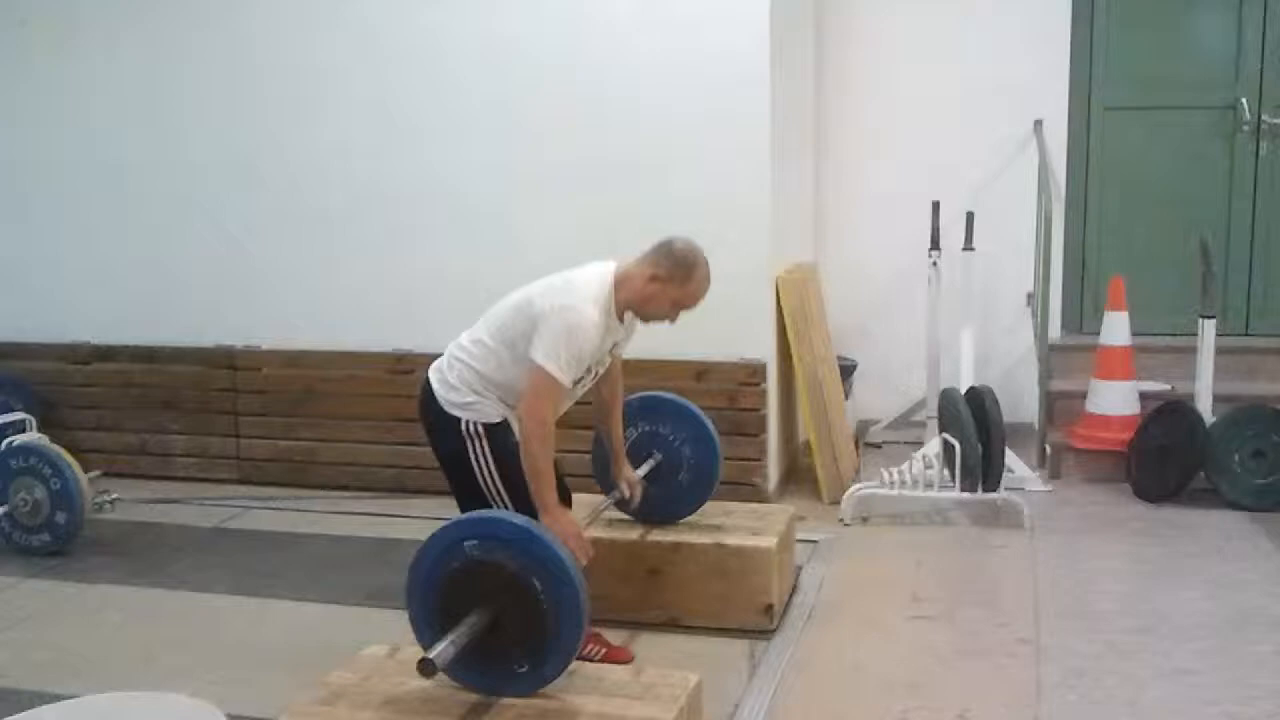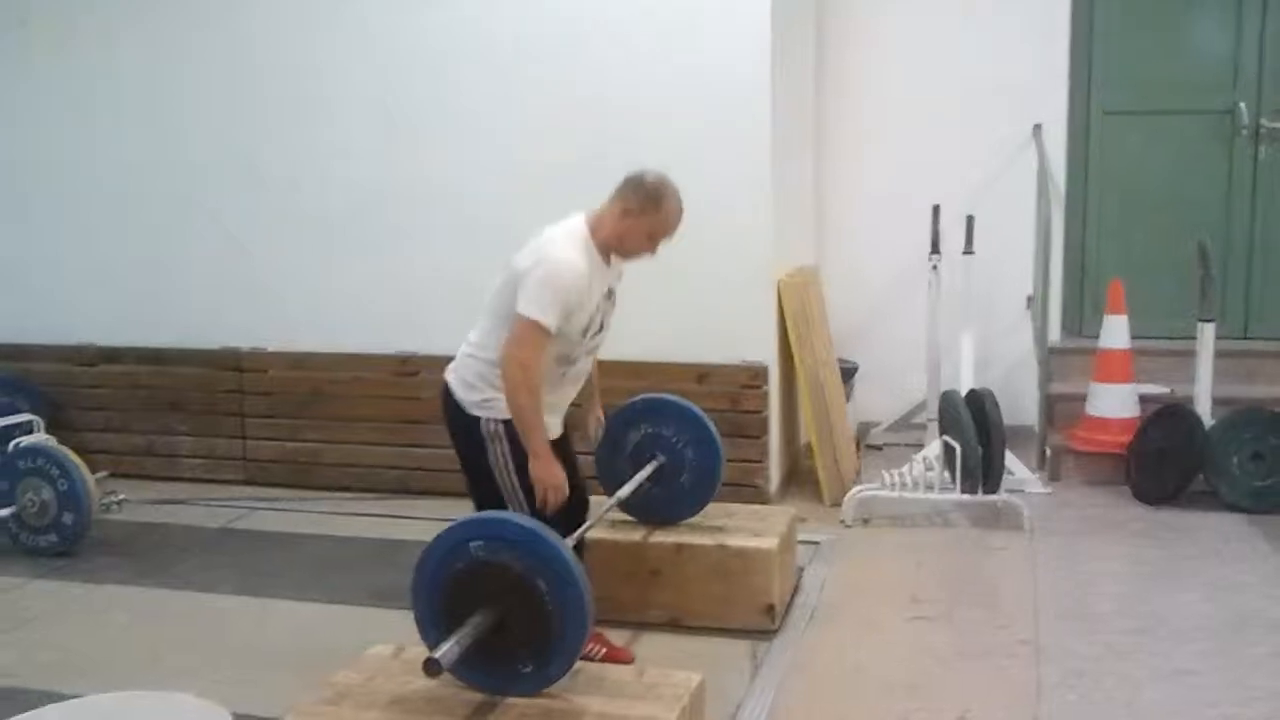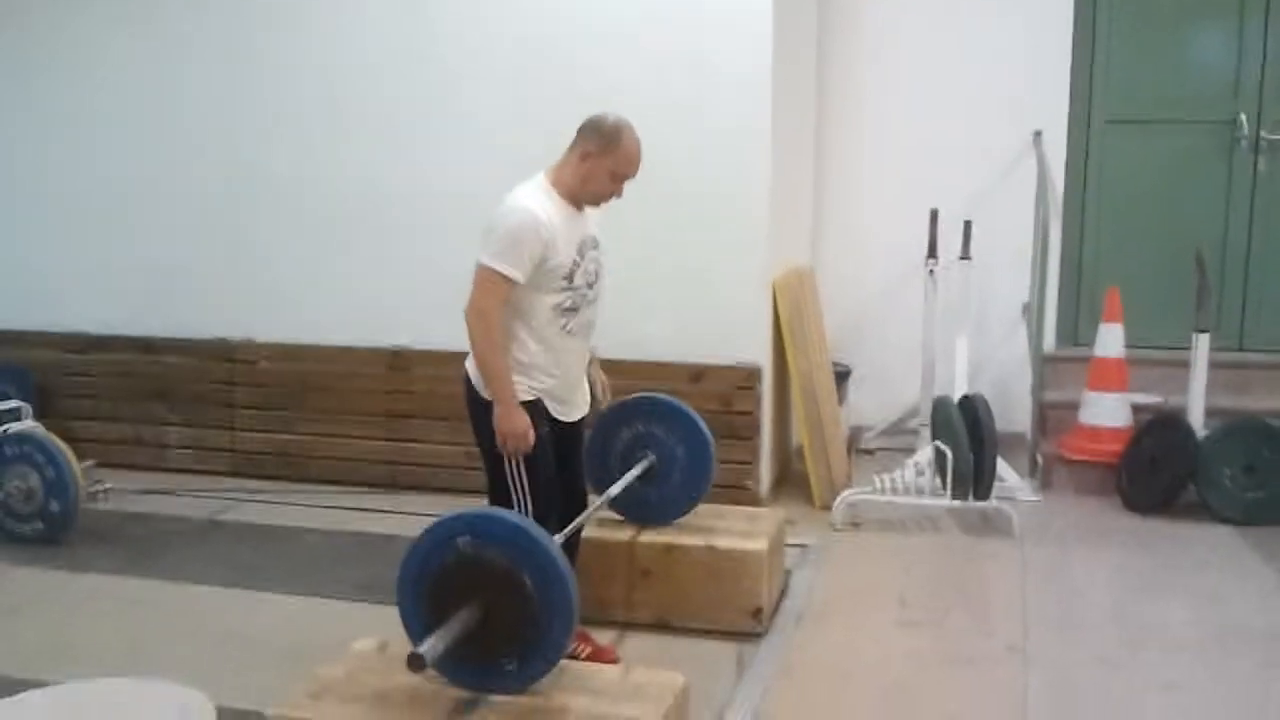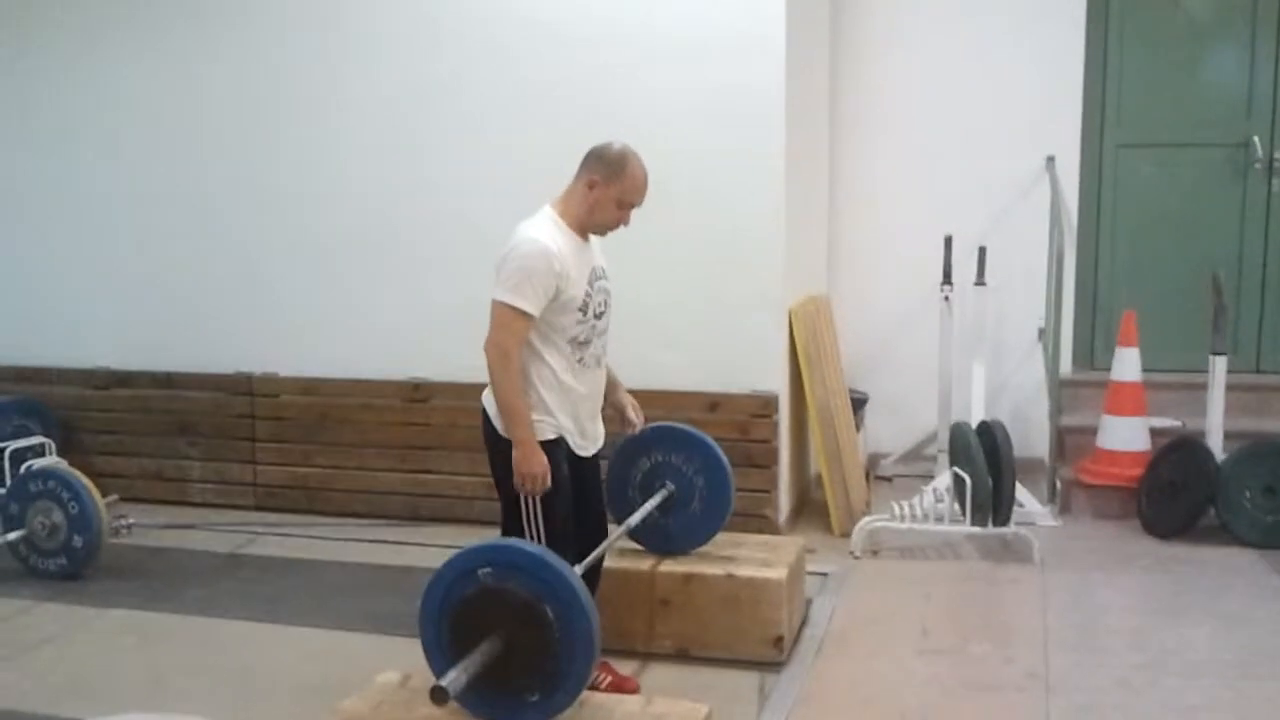
dt=0.4s
person 1, frame 1
left shoulder: (621, 300)
right shoulder: (579, 313)
left elbow: (607, 379)
right elbow: (536, 415)
left wrist: (620, 461)
right wrist: (550, 511)
left hip: (499, 400)
right hip: (464, 406)
left knee: (555, 509)
person 1, frame 2
left shoulder: (605, 254)
right shoulder: (562, 263)
right elbow: (517, 362)
left wrist: (593, 398)
right wrist: (540, 457)
left hip: (538, 408)
right hip: (490, 407)
left knee: (568, 519)
person 1, frame 3
left shoulder: (579, 213)
right shoulder: (526, 215)
right elbow: (482, 310)
left wrist: (587, 370)
right wrist: (505, 403)
left hip: (563, 396)
right hip: (516, 398)
left knee: (567, 515)
right knee: (525, 525)
person 1, frame 4
left shoulder: (586, 245)
right shoulder: (537, 247)
right elbow: (501, 348)
left wrist: (615, 389)
right wrist: (525, 444)
left hip: (578, 430)
right hip: (534, 435)
left knee: (587, 546)
